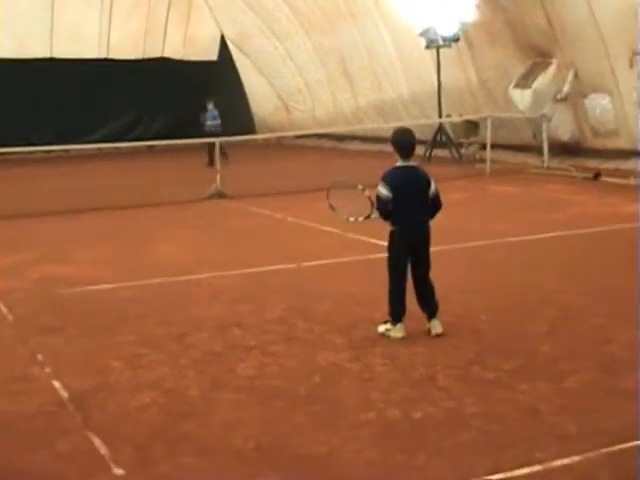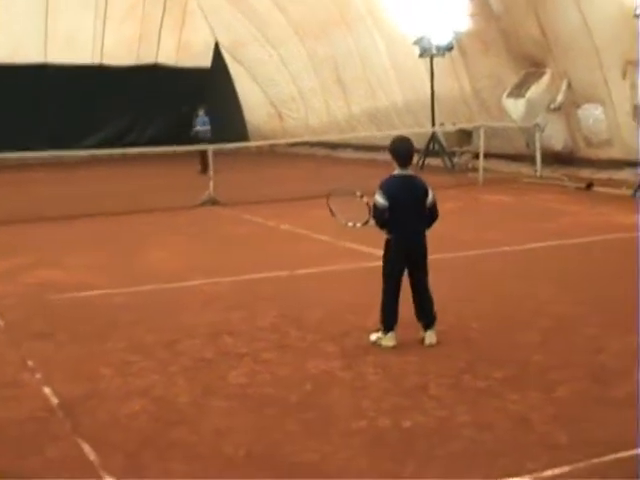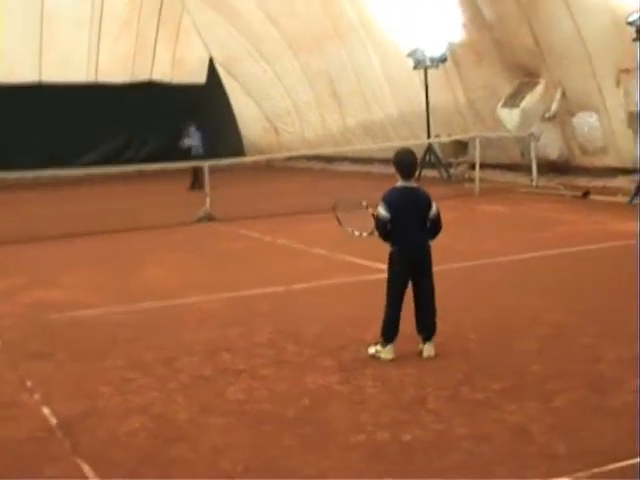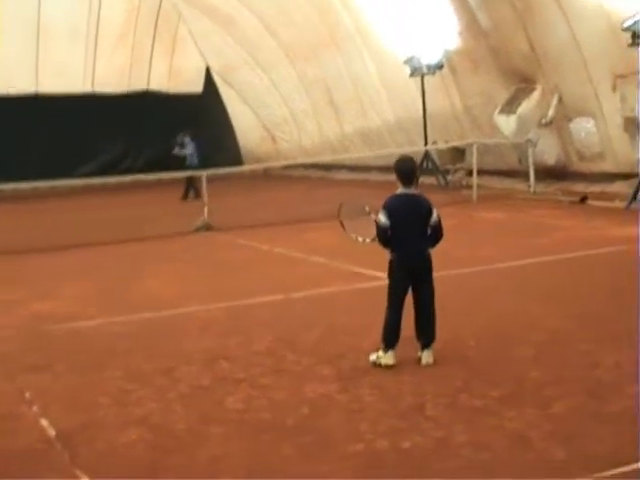
dt=0.1s
person 1, frame 1
left shoulder: (389, 177)
right shoulder: (424, 176)
left elbow: (383, 208)
right elbow: (436, 204)
left wrist: (393, 219)
left hip: (400, 234)
right hip: (421, 233)
left knee: (397, 278)
right knee: (422, 276)
left ankle: (396, 324)
right ankle: (433, 320)
person 1, frame 2
left shoulder: (387, 185)
right shoulder: (421, 185)
left elbow: (379, 217)
right elbow: (433, 214)
left wrist: (389, 227)
left hip: (396, 242)
right hip: (418, 242)
left knee: (391, 286)
right knee: (421, 285)
left ankle: (387, 333)
right ankle: (429, 330)
person 1, frame 3
left shoulder: (390, 197)
right shoulder: (425, 197)
left elbow: (382, 228)
right elbow: (436, 225)
left wrist: (393, 239)
left hip: (400, 254)
right hip: (422, 254)
left knee: (394, 299)
right knee: (424, 298)
left ankle: (387, 345)
right ankle: (427, 343)
person 1, frame 4
left shoulder: (390, 204)
right shoulder: (426, 204)
left elbow: (382, 235)
right elbow: (437, 233)
left wrist: (394, 245)
left hip: (400, 261)
right hip: (422, 260)
left knee: (394, 305)
right knee: (425, 304)
left ankle: (388, 351)
right ankle: (426, 350)
